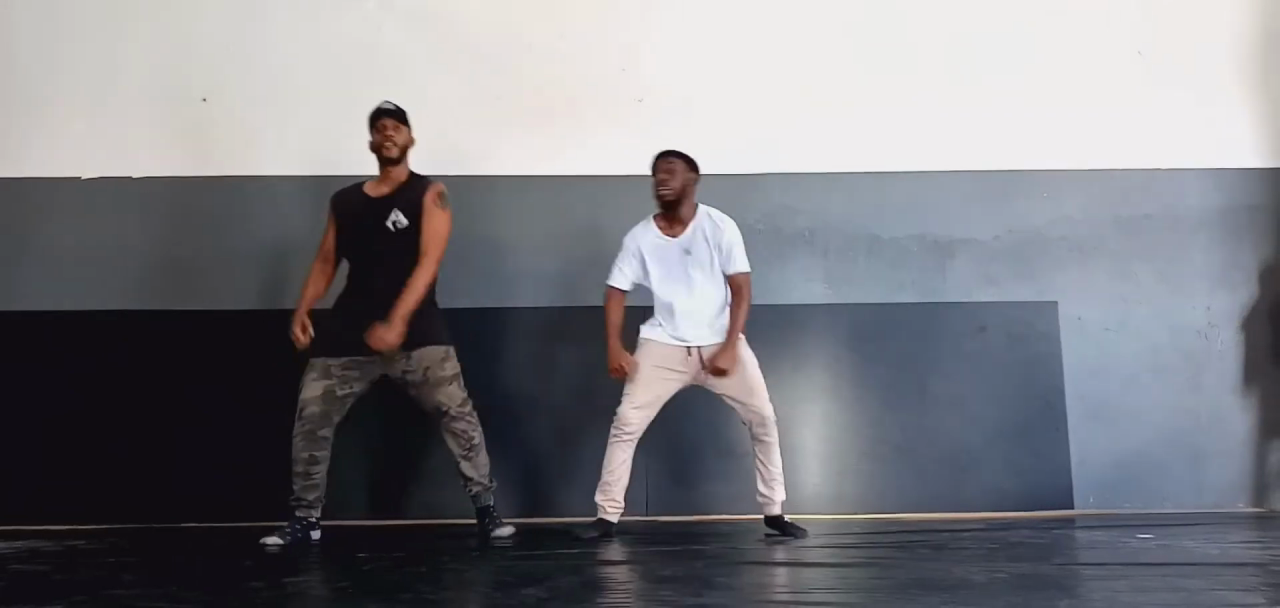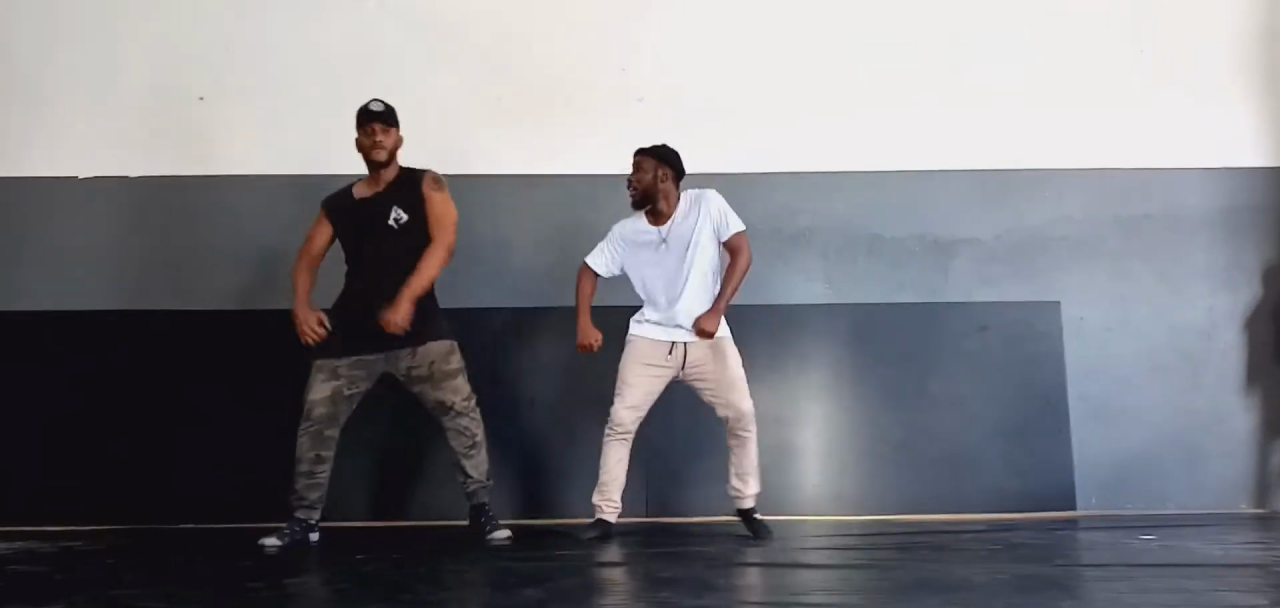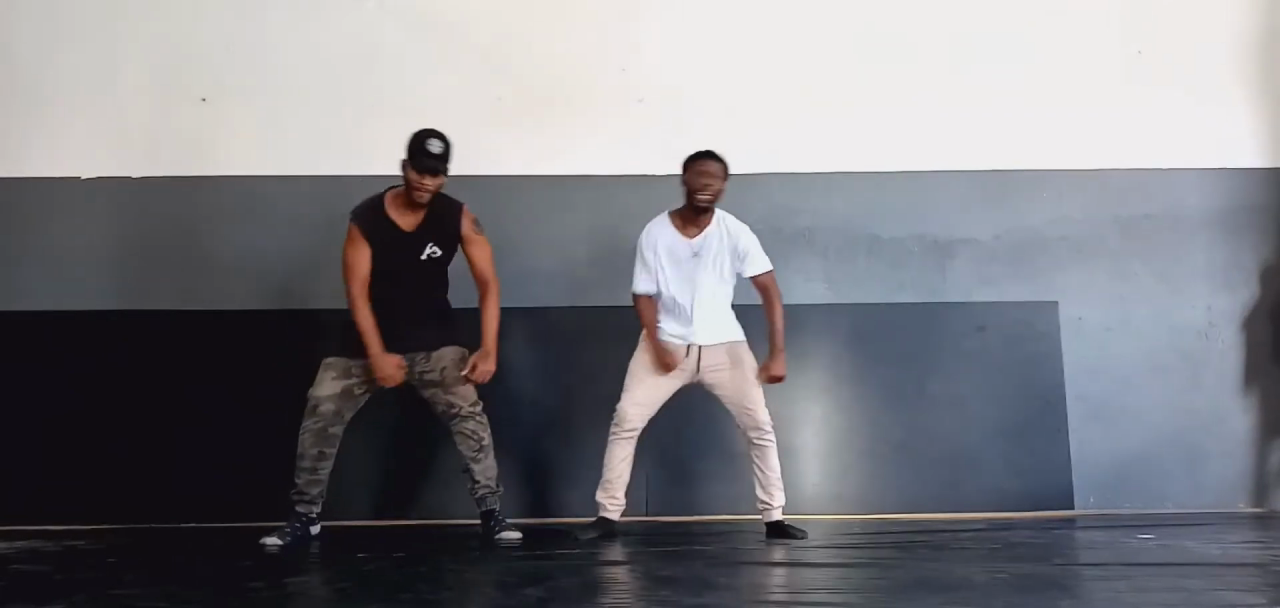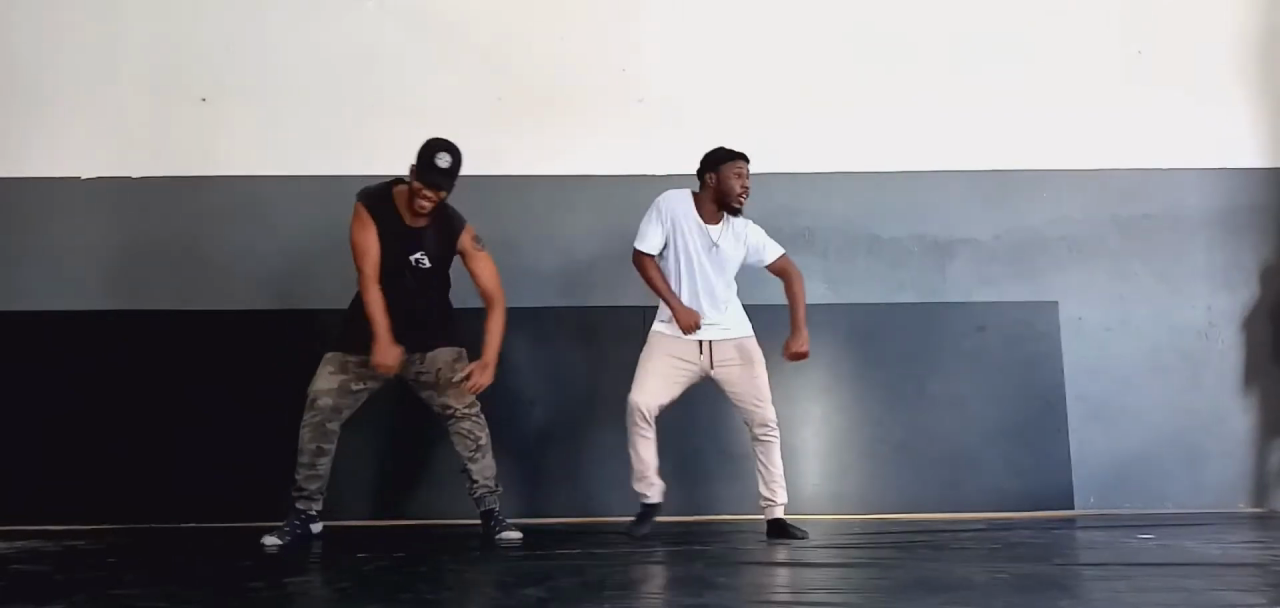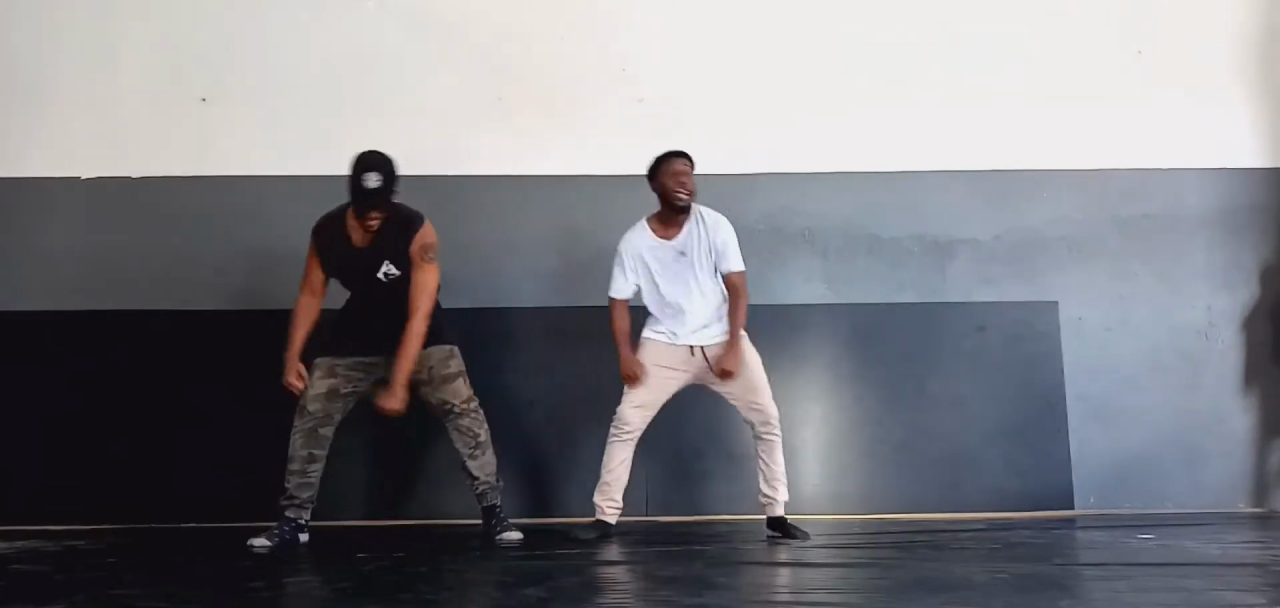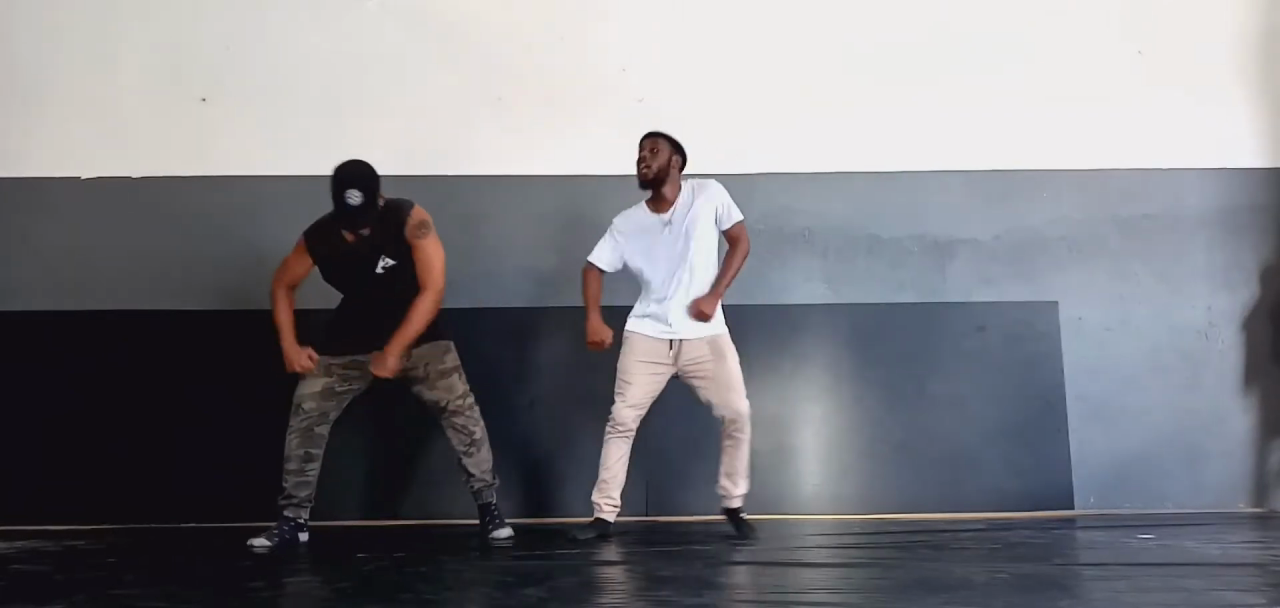
dt=0.3s
person 1, frame 1
left shoulder: (429, 194)
right shoulder: (345, 200)
left elbow: (428, 263)
right elbow: (325, 261)
left wrist: (397, 321)
right wrist: (302, 310)
left hip: (414, 330)
right hip: (349, 330)
left knee: (457, 412)
right knee: (310, 417)
left ankle: (485, 509)
right ankle: (304, 520)
person 1, frame 2
left shoulder: (424, 185)
right shoulder: (338, 205)
left elbow: (443, 241)
right elbow: (308, 258)
left wrist: (406, 300)
right wrist: (301, 307)
left hip: (417, 327)
right hip: (353, 332)
left knee: (460, 408)
right knee: (317, 417)
left ankle: (480, 509)
right ankle: (304, 520)
person 1, frame 3
left shoulder: (457, 217)
right shoulder: (366, 218)
left elbow: (488, 284)
right elbow: (357, 290)
left wrist: (489, 349)
right wrist: (376, 355)
left hip: (433, 339)
right hip: (373, 336)
left knee: (469, 414)
right knee: (320, 414)
left ankle: (491, 513)
right ankle: (305, 517)
person 1, frame 4
left shoulder: (456, 230)
right shoulder: (370, 204)
left elbow: (495, 296)
right elbow: (369, 275)
left wrist: (489, 359)
right wrist: (381, 339)
left hip: (431, 338)
right hip: (372, 333)
left knee: (466, 412)
right knee: (320, 411)
left ankle: (491, 513)
right ankle: (305, 514)
person 1, frame 5
left shoulder: (416, 231)
right shoulder: (327, 231)
left elbow: (420, 313)
right elbow: (311, 296)
left wrist: (398, 385)
right wrist: (292, 357)
left hip: (419, 338)
right hip: (354, 339)
left knee: (464, 411)
right knee: (310, 415)
left ankle: (492, 511)
right ankle: (294, 521)
person 1, frame 6
left shoulder: (411, 219)
right shoulder: (320, 236)
left elbow: (432, 290)
right elbow: (282, 285)
left wrist: (395, 351)
right wrist: (288, 344)
left hip: (416, 334)
right hip: (350, 338)
left knee: (460, 407)
right knee: (308, 412)
left ankle: (489, 508)
right ankle: (293, 520)
person 2, frame 1
left shoulder: (720, 226)
right shoulder: (640, 237)
left elbow: (742, 289)
right elbow: (616, 291)
left wrist: (730, 348)
right wrist: (614, 347)
left hip: (719, 344)
right hip: (663, 345)
left knee: (763, 418)
right knee: (626, 423)
left ankle: (774, 511)
right ankle: (607, 515)
person 2, frame 2
left shoulder: (707, 204)
right shoulder: (625, 231)
left elbow: (741, 253)
right elbow: (589, 270)
left wrist: (716, 310)
right wrist: (584, 323)
left hip: (702, 336)
right hip: (649, 339)
left knee: (742, 415)
right knee: (620, 423)
left ankle: (745, 504)
right ankle: (604, 516)
person 2, frame 3
left shoulder: (735, 232)
right shoulder: (655, 233)
left elbow: (769, 290)
right elbow: (645, 296)
left wrist: (778, 352)
right wrist: (656, 344)
left hip: (722, 344)
right hip: (668, 344)
left knee: (759, 425)
right knee: (625, 420)
left ankle: (773, 518)
right ankle: (608, 515)
person 2, frame 4
left shoulder: (745, 230)
right shoulder: (671, 204)
left elbow: (788, 271)
right elbow: (643, 257)
left wrist: (799, 330)
right wrist: (676, 306)
left hip: (732, 337)
right hip: (676, 332)
left knee: (764, 422)
right knee: (640, 404)
left ankle: (775, 517)
right ankle: (650, 498)
person 2, frame 5
left shoulder: (714, 225)
right shoulder: (634, 242)
left elbow: (737, 289)
right elbow: (618, 301)
left wrist: (733, 348)
right wrist: (625, 354)
left hip: (720, 342)
right hip: (664, 345)
left knee: (766, 418)
right knee: (625, 422)
left ankle: (776, 513)
right ankle: (605, 515)
person 2, frame 6
left shoulder: (708, 194)
right shoulder: (627, 222)
left elbow: (740, 242)
right elbow: (594, 267)
left wrist: (714, 294)
right wrist: (593, 318)
left hip: (701, 333)
right hip: (647, 335)
left knee: (737, 414)
right knee: (623, 421)
left ankle: (733, 503)
right ankle: (602, 515)
